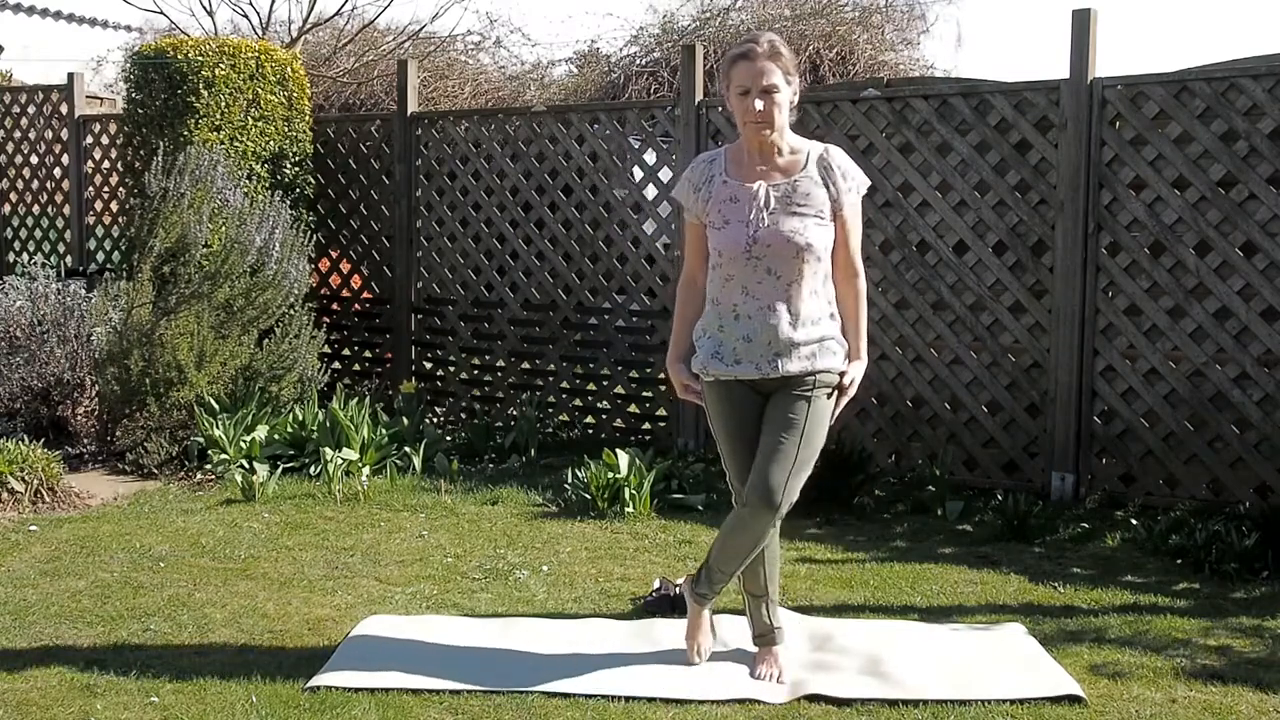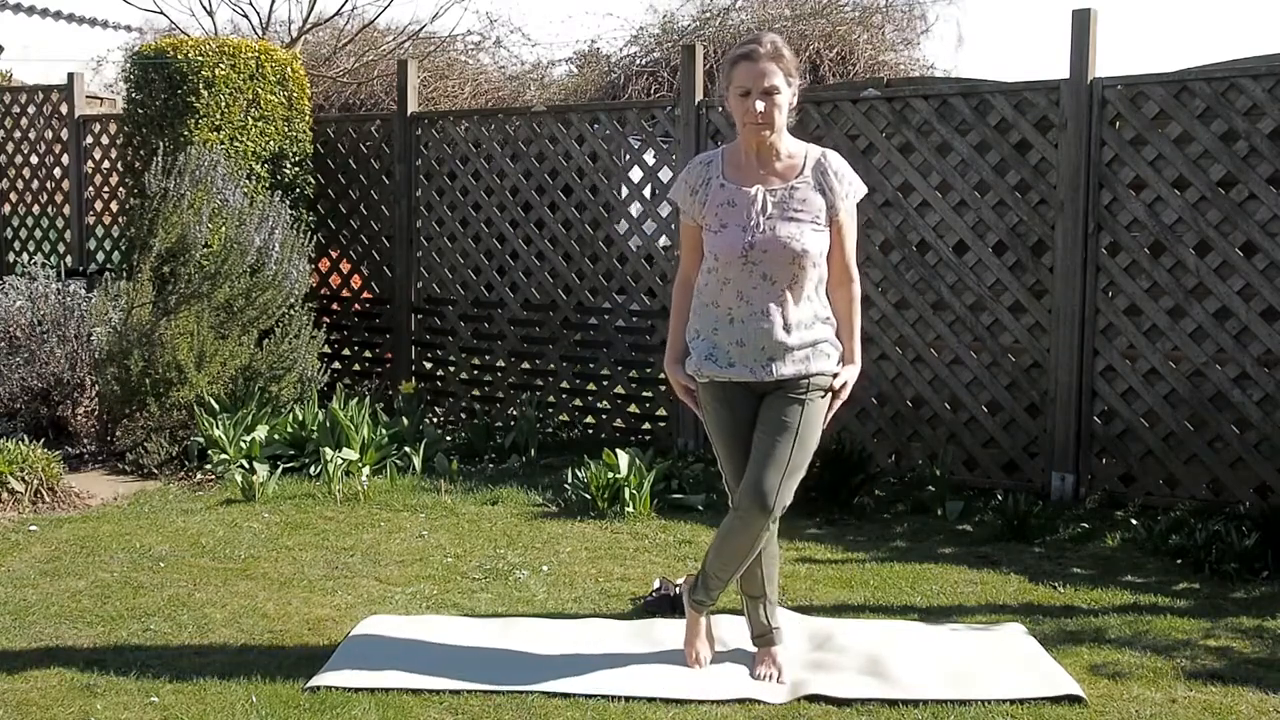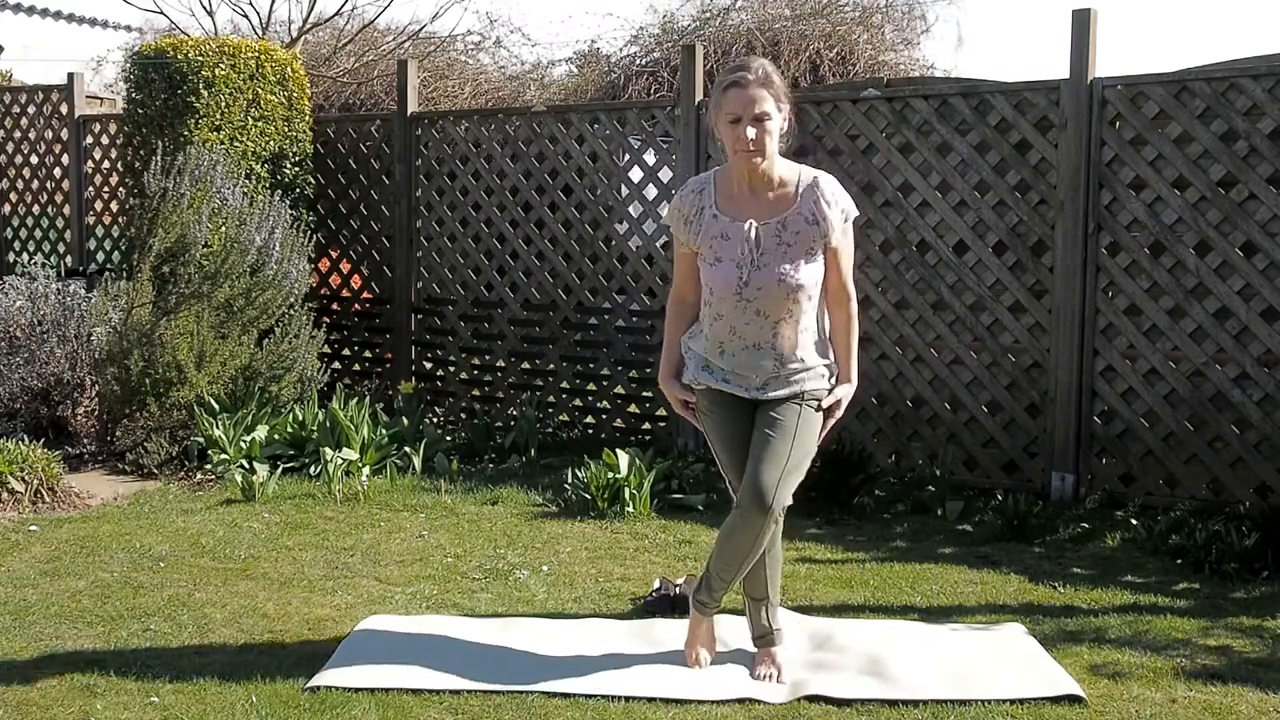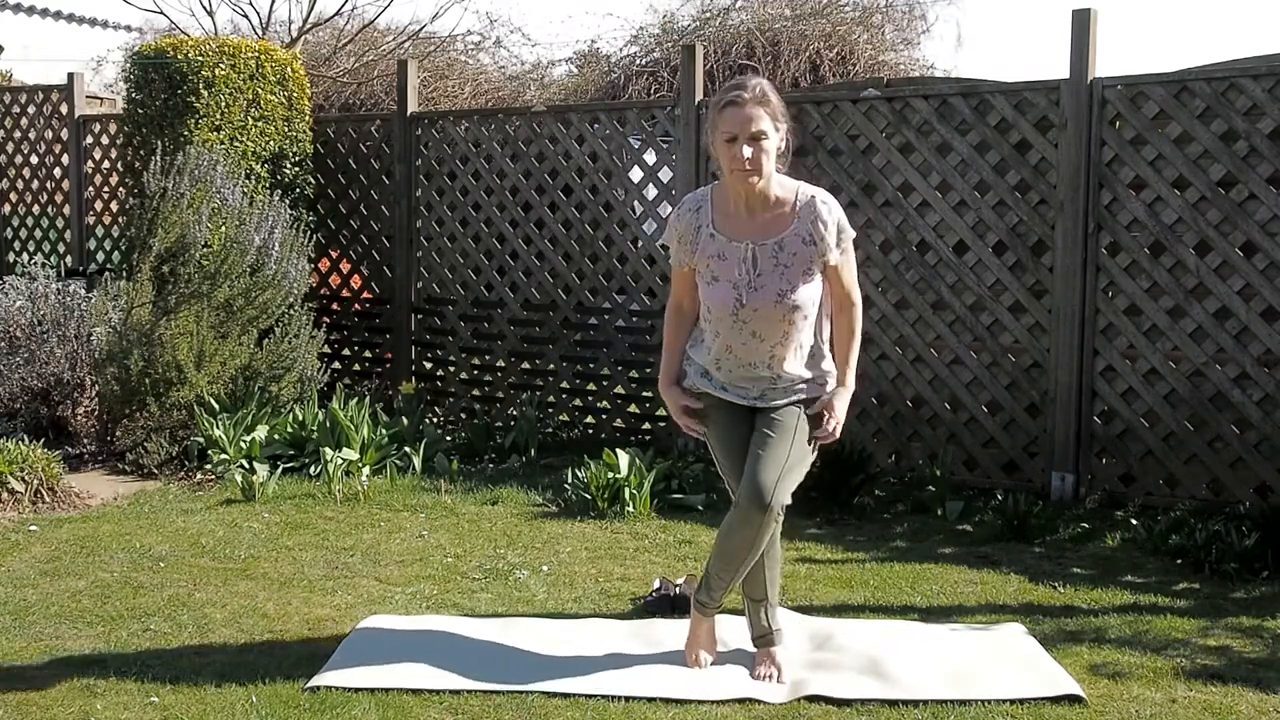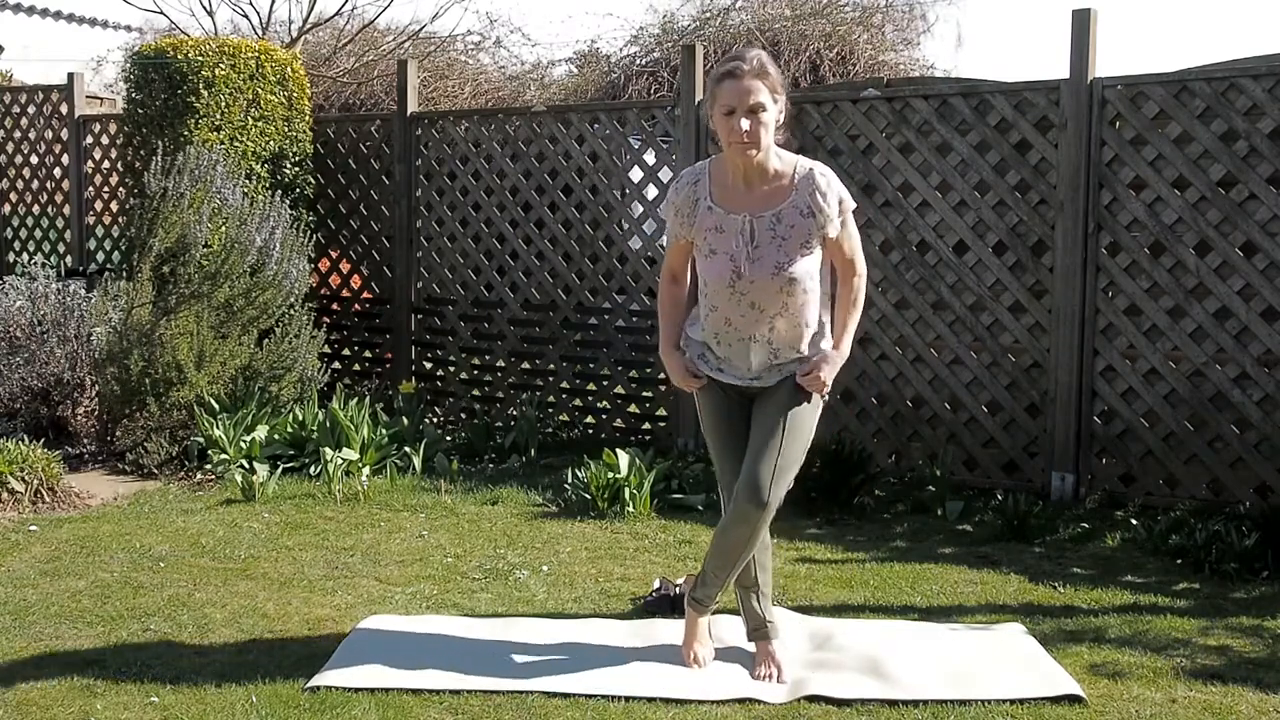
dt=0.5s
person 1, frame 1
left shoulder: (830, 169)
right shoulder: (704, 177)
left elbow: (850, 272)
right elbow: (694, 277)
left wrist: (858, 353)
right wrist: (676, 355)
left hip: (809, 365)
right hip: (727, 367)
left knee: (770, 498)
right knee: (753, 501)
left ankle: (702, 588)
right ankle: (767, 637)
person 1, frame 2
left shoulder: (827, 173)
right shoulder: (702, 177)
left elbow: (844, 276)
right elbow: (688, 276)
left wrist: (850, 357)
right wrist: (673, 356)
left hip: (802, 368)
right hip: (720, 368)
left knee: (765, 503)
right knee: (751, 504)
left ankle: (699, 596)
right ankle: (766, 637)
person 1, frame 3
left shoulder: (821, 196)
right shoulder: (694, 200)
left elbow: (841, 296)
right elbow: (684, 295)
left wrist: (847, 377)
right wrist: (668, 372)
left hip: (797, 384)
right hip: (718, 380)
left knee: (764, 501)
right knee: (756, 504)
left ankle: (704, 600)
right ankle: (767, 637)
person 1, frame 4
left shoulder: (818, 213)
right shoulder: (692, 216)
left elbow: (848, 305)
right elbow: (681, 306)
left wrist: (842, 389)
right wrist: (668, 382)
left hip: (797, 393)
right hip: (717, 389)
left knee: (761, 499)
right knee: (755, 507)
left ankle: (704, 602)
right ankle: (768, 636)
person 1, frame 5
left shoulder: (816, 186)
right shoulder: (690, 190)
left elbow: (852, 272)
right elbow: (674, 275)
left wrist: (836, 352)
right wrist: (670, 350)
left hip: (793, 374)
right hip: (717, 371)
left knee: (757, 499)
right knee: (743, 501)
left ankle: (699, 601)
right ankle: (761, 631)
